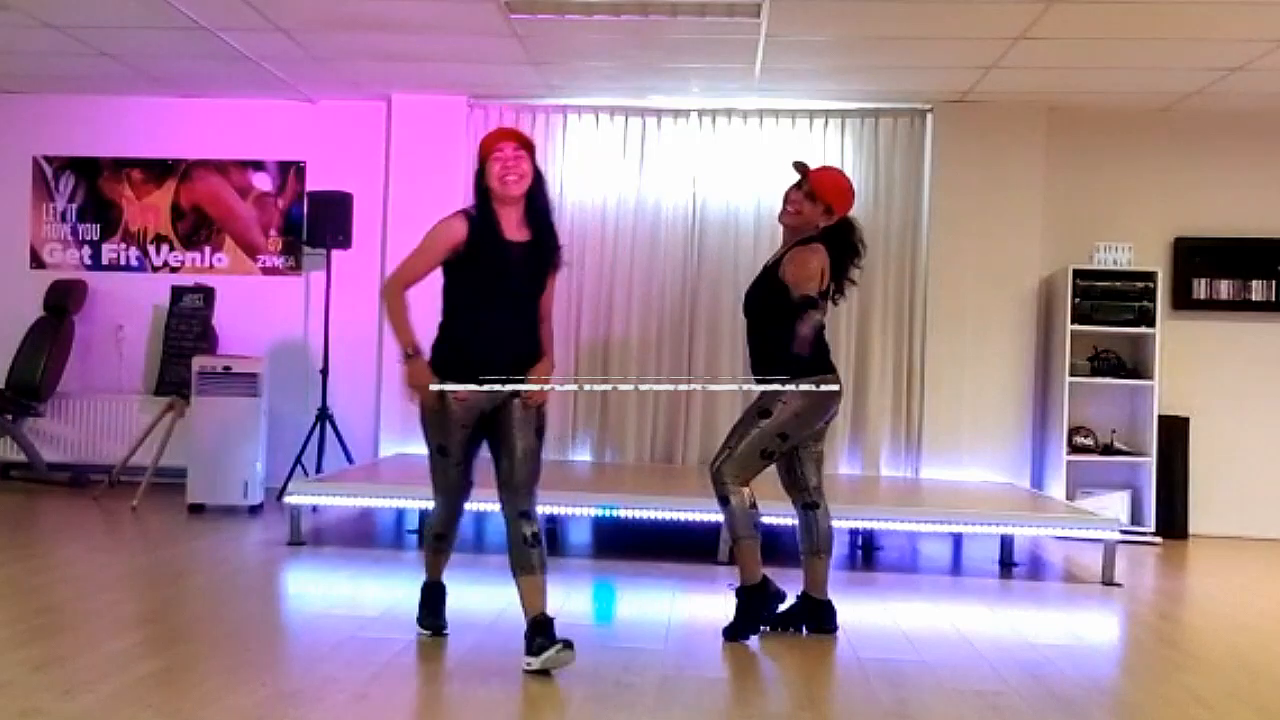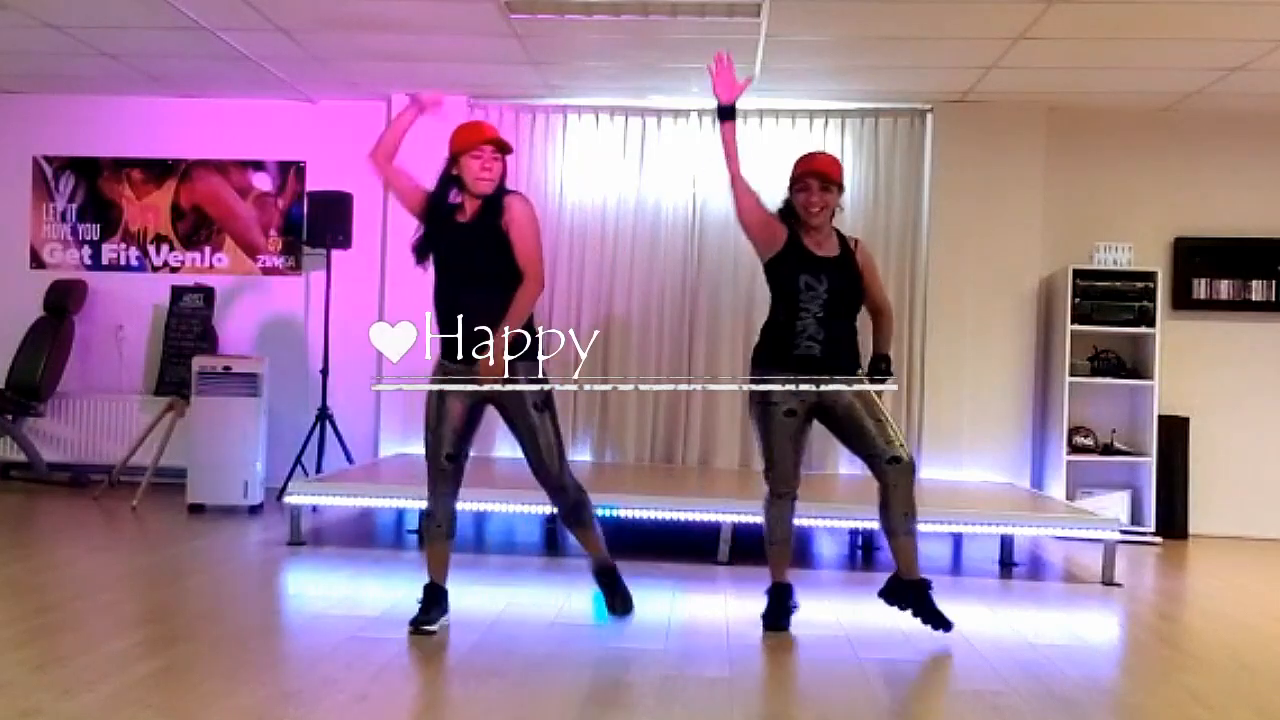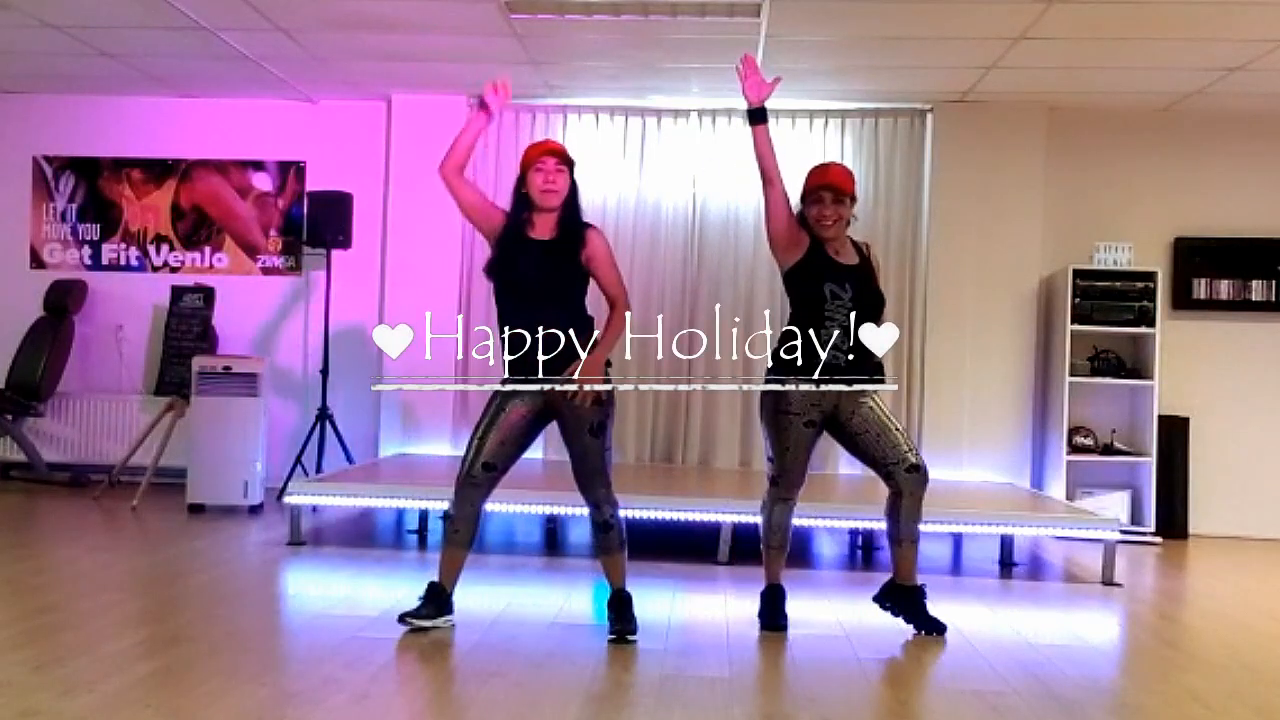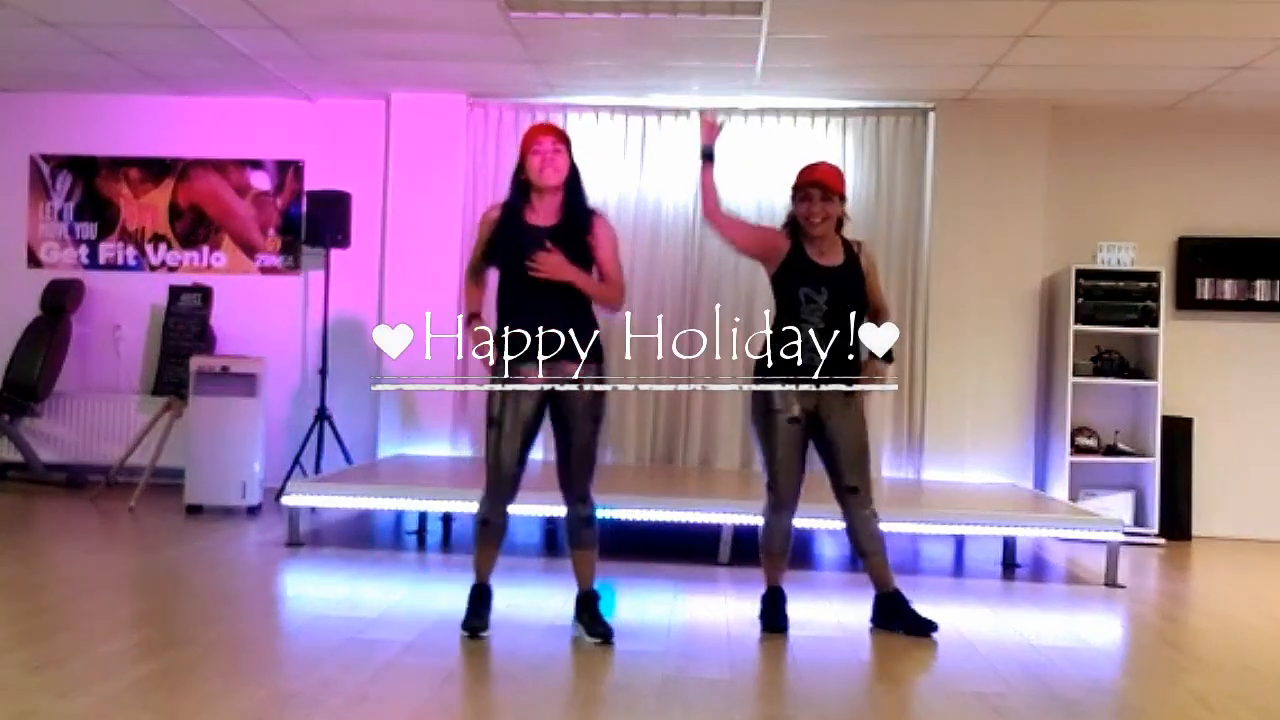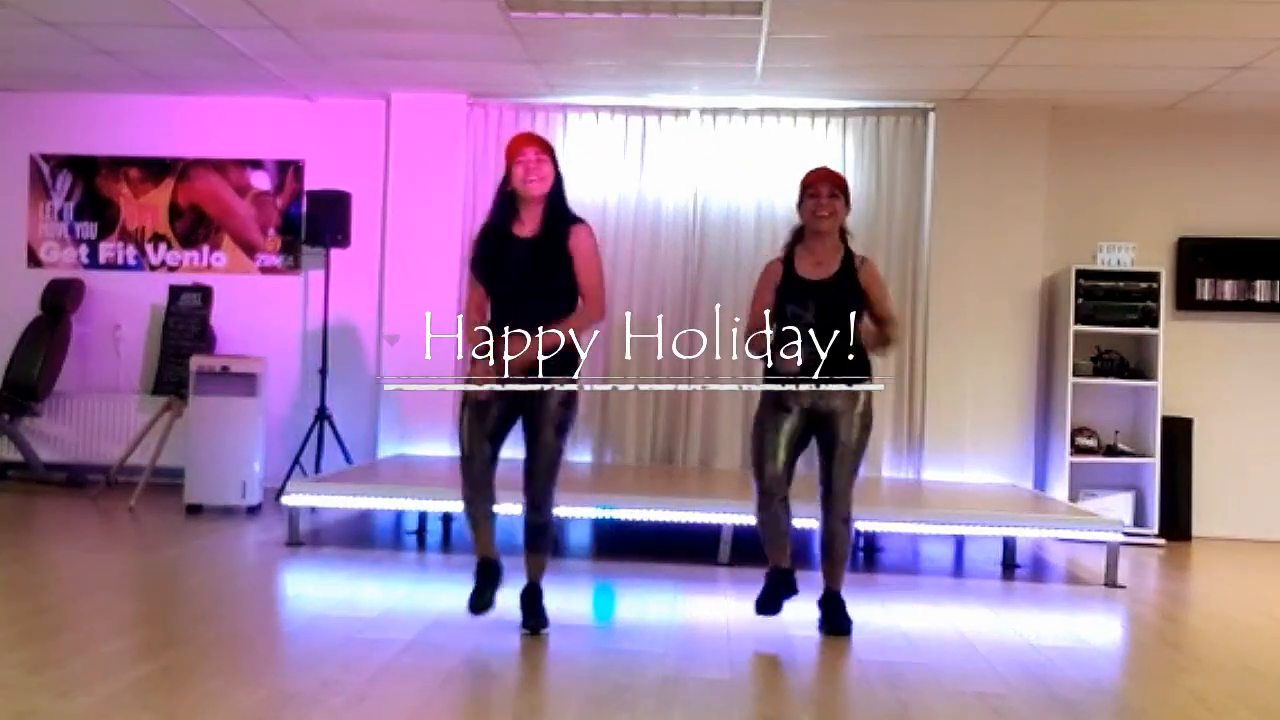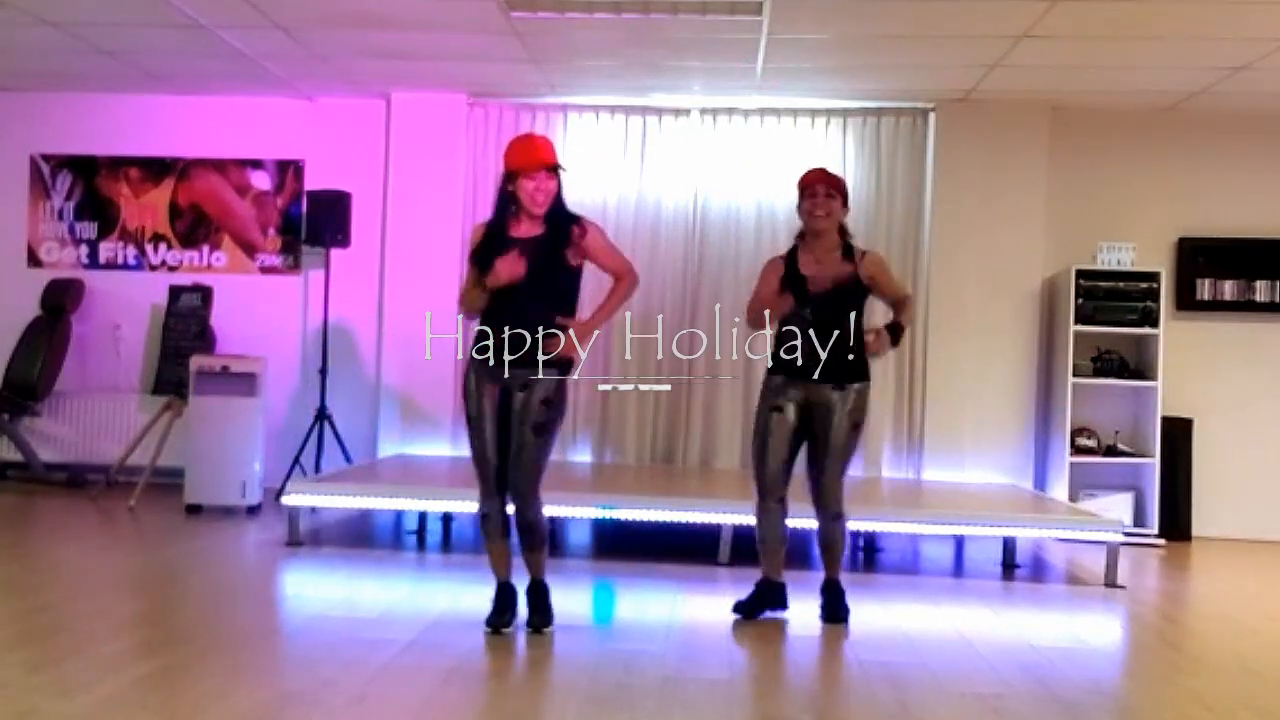
dt=0.7s
person 1, frame 1
left shoulder: (546, 242)
right shoulder: (459, 229)
right elbow: (396, 286)
left wrist: (544, 364)
right wrist: (411, 352)
left hip: (518, 389)
right hip: (454, 384)
left knee: (521, 504)
right knee: (451, 500)
left ankle: (540, 631)
right ankle: (433, 589)
person 1, frame 2
left shoulder: (512, 207)
right shoulder: (435, 211)
left elbow: (533, 280)
right elbow: (381, 160)
left wrist: (500, 341)
right wrist: (416, 109)
left hip: (511, 357)
right hip: (454, 365)
left knee: (552, 473)
right knee: (441, 483)
left ankle: (604, 568)
right ankle: (435, 597)
person 1, frame 3
left shoulder: (586, 239)
right shoulder: (503, 229)
left elbow: (620, 306)
right elbow: (450, 177)
left wrist: (598, 360)
right wrist: (482, 114)
left hip: (580, 382)
right hip: (520, 383)
left knee: (597, 492)
right knee: (470, 482)
left ankle: (620, 602)
right ankle: (440, 598)
person 1, frame 4
left shoulder: (592, 225)
right shoulder: (499, 219)
left elbow: (615, 297)
right elbow: (475, 274)
left wrist: (571, 274)
right wrist: (476, 321)
left hip: (579, 364)
right hip: (517, 364)
left knee: (576, 487)
right knee: (501, 483)
left ankle: (587, 601)
right ankle: (481, 589)
person 1, frame 5
left shoulder: (575, 233)
right shoulder: (492, 233)
left elbow: (595, 309)
right elbow: (475, 299)
left wrist: (542, 339)
right wrist: (476, 347)
left hip: (553, 373)
right hip: (494, 372)
left knee: (540, 491)
right knee: (475, 474)
left ankle: (534, 592)
right ankle: (487, 563)
person 1, frame 6
left shoulder: (577, 232)
right shoulder: (487, 233)
left elbow: (627, 278)
right elbow: (467, 305)
left wrist: (588, 328)
right wrist: (491, 280)
left hip: (543, 372)
right hip: (486, 369)
left knee: (522, 486)
right knee: (490, 485)
left ankle: (537, 585)
right ankle: (503, 589)
person 2, frame 1
left shoulder: (809, 256)
right shoulder: (792, 253)
left elbow: (811, 300)
left wrist: (810, 318)
left hip: (800, 387)
right hip: (797, 388)
left knee: (730, 472)
right knee: (807, 495)
left ankle: (755, 590)
right ankle: (816, 604)
person 2, frame 2
left shoulder: (856, 252)
right shoulder: (774, 235)
left elbow: (881, 311)
right elbow: (735, 179)
left wrist: (881, 367)
right wrist: (726, 111)
left hip: (840, 380)
right hip: (780, 377)
left knee: (896, 463)
right knee: (782, 485)
left ankle: (908, 580)
right ankle: (780, 590)
person 2, frame 3
left shoulder: (865, 256)
right shoulder: (795, 247)
right elbow: (770, 179)
left wrist: (873, 370)
right wrist: (757, 111)
left hip: (854, 391)
right hip: (796, 387)
left knee: (911, 474)
right knee: (784, 488)
left ankle: (903, 588)
right ankle: (773, 592)
person 2, frame 4
left shoulder: (859, 256)
right shoulder: (780, 247)
left elbow: (878, 312)
right elbow: (716, 216)
left wrist: (878, 355)
right wrist: (708, 151)
left hip: (839, 390)
right hip: (782, 385)
left knee: (857, 495)
right knee: (783, 495)
left ankle: (889, 601)
right ankle: (773, 596)
person 2, frame 5
left shoulder: (861, 268)
right shoulder: (778, 268)
left elbow: (890, 328)
right elbow: (753, 327)
left wrist: (873, 336)
right wrist: (775, 353)
left hip: (846, 391)
right hip: (787, 387)
left knee: (836, 497)
right knee: (770, 482)
left ankle: (833, 598)
right ankle: (779, 573)
person 2, frame 6
left shoulder: (864, 263)
right shoulder: (779, 267)
left elbow: (904, 302)
right elbow: (756, 318)
left wrist: (892, 334)
right wrist: (808, 287)
left hip: (842, 389)
right hip: (784, 384)
left knee: (827, 493)
right knee: (769, 482)
left ankle: (832, 586)
right ankle: (770, 585)
